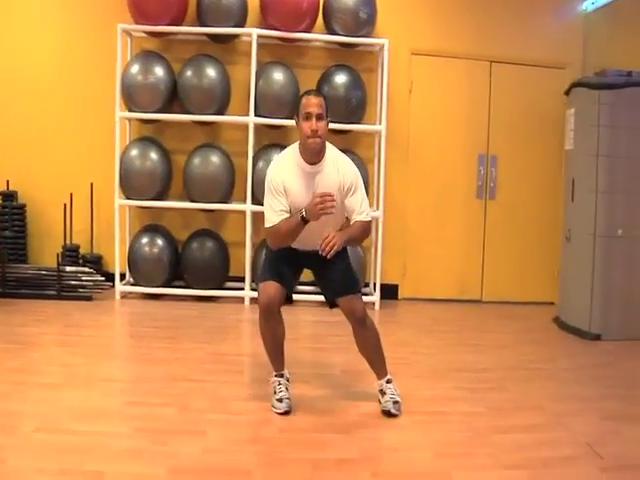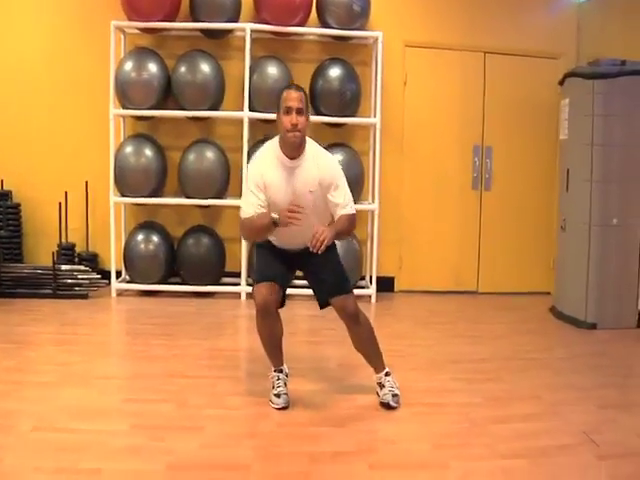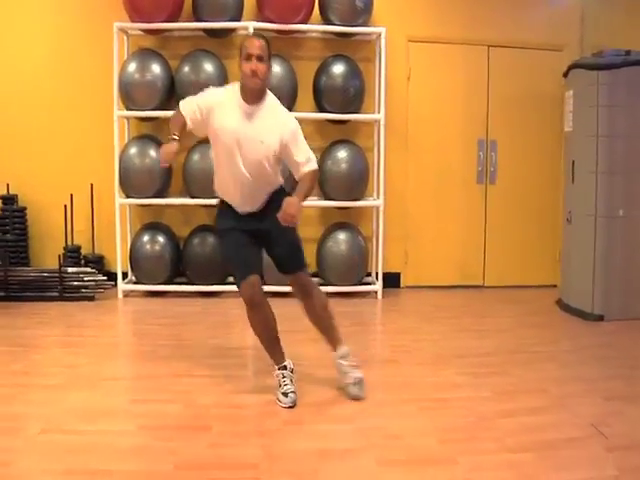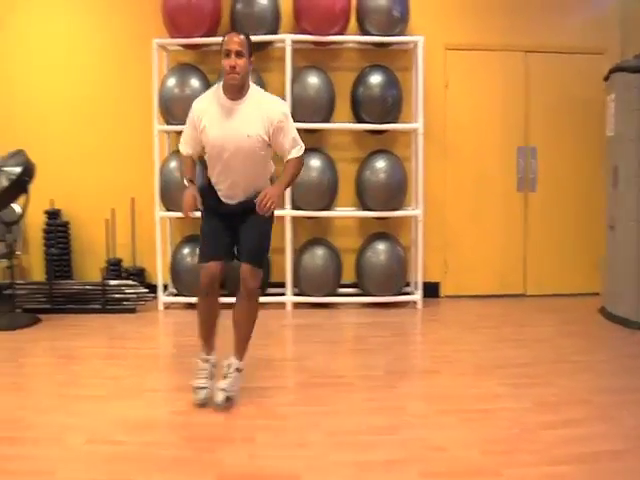
dt=0.2s
person 1, frame 1
left shoulder: (345, 168)
right shoulder: (279, 169)
left elbow: (364, 224)
right elbow: (274, 238)
left wrist: (341, 235)
right wrist: (306, 217)
left hip: (329, 247)
right hip: (287, 246)
left knee: (356, 311)
right knee: (267, 300)
left ankle: (384, 382)
right ankle: (279, 377)
person 1, frame 2
left shoulder: (325, 163)
right shoulder: (260, 162)
left elbow: (348, 215)
right elbow: (248, 230)
left wrist: (330, 230)
right wrist: (276, 220)
left hip: (316, 244)
right hip: (273, 246)
left knee: (349, 308)
right knee: (263, 300)
left ankle: (382, 375)
right ankle: (278, 373)
person 1, frame 3
left shoulder: (283, 120)
right shoulder: (215, 101)
left elbow: (309, 170)
right elbow: (181, 114)
left wrist: (297, 199)
right wrist: (174, 142)
left hip: (273, 207)
right hip: (232, 211)
left knee: (301, 284)
right knee: (251, 291)
left ankle: (341, 354)
right ankle: (283, 369)
person 1, frame 4
left shoulder: (273, 109)
right shoulder: (203, 107)
left elbow: (294, 156)
right elbow: (188, 152)
left wrist: (278, 187)
right wrist: (189, 185)
left hip: (259, 200)
right hip: (219, 199)
left knee: (249, 283)
right knee: (209, 277)
left ankle: (235, 365)
right ankle: (206, 360)
